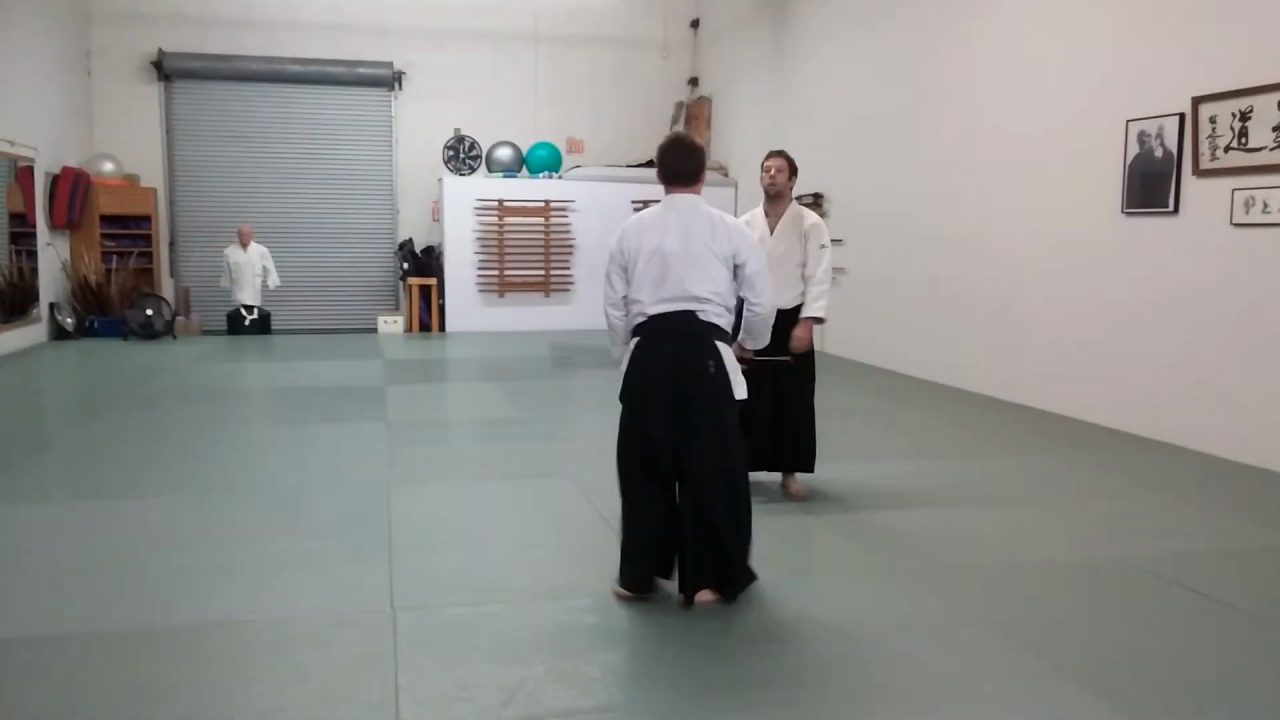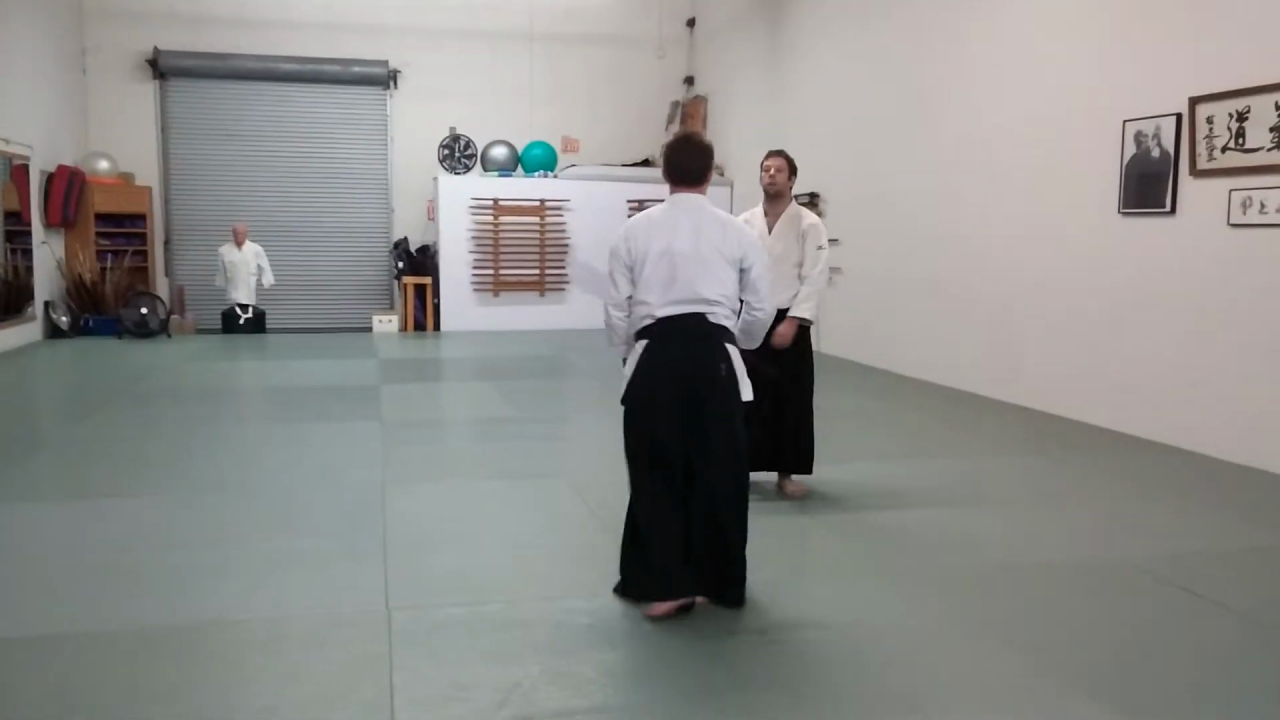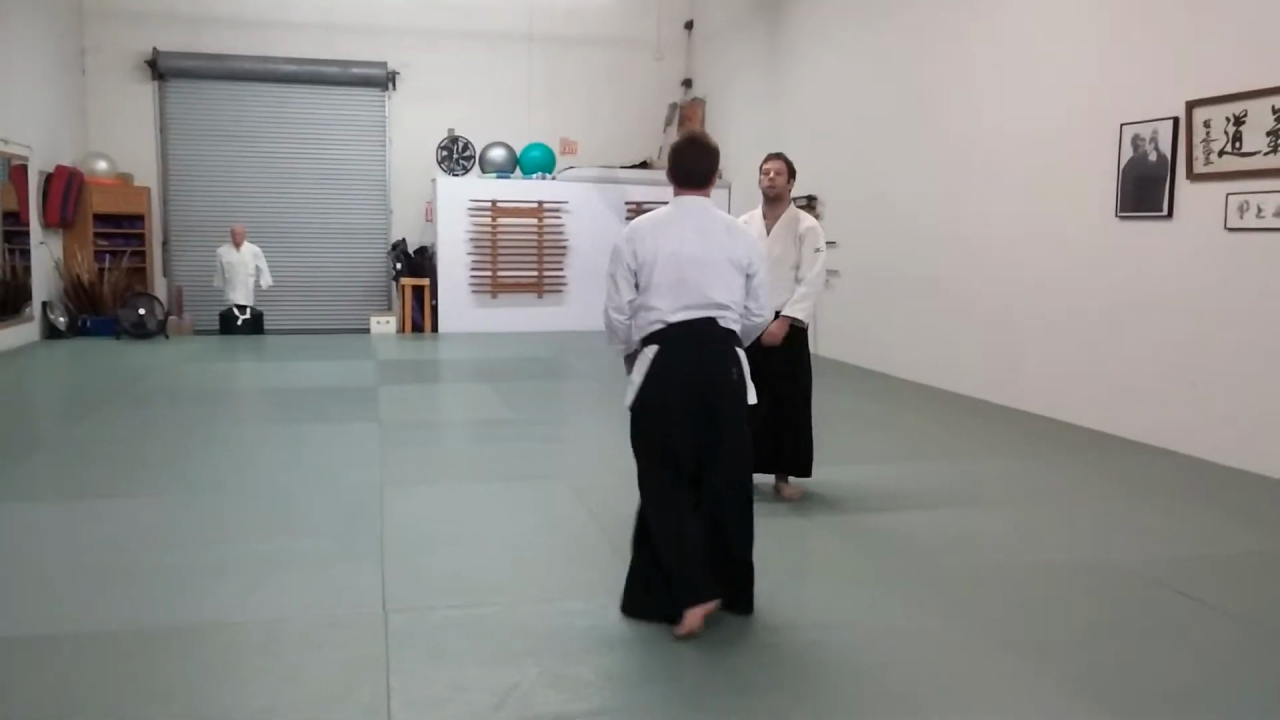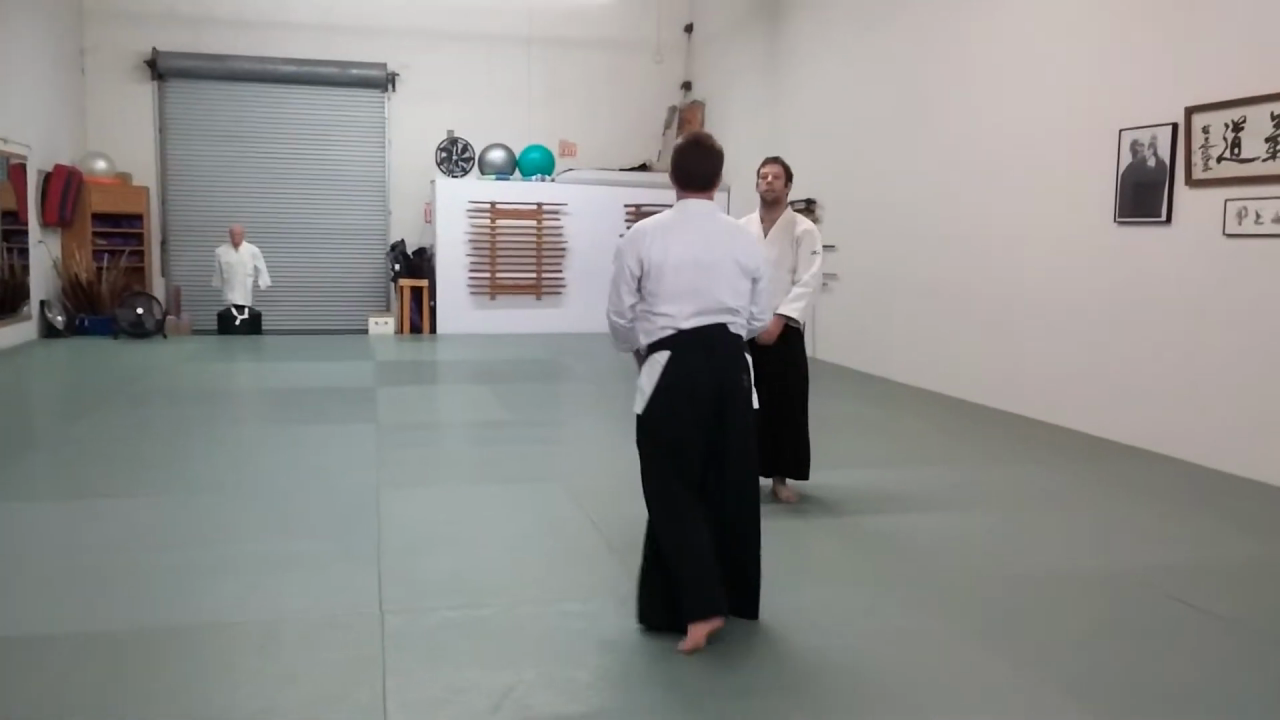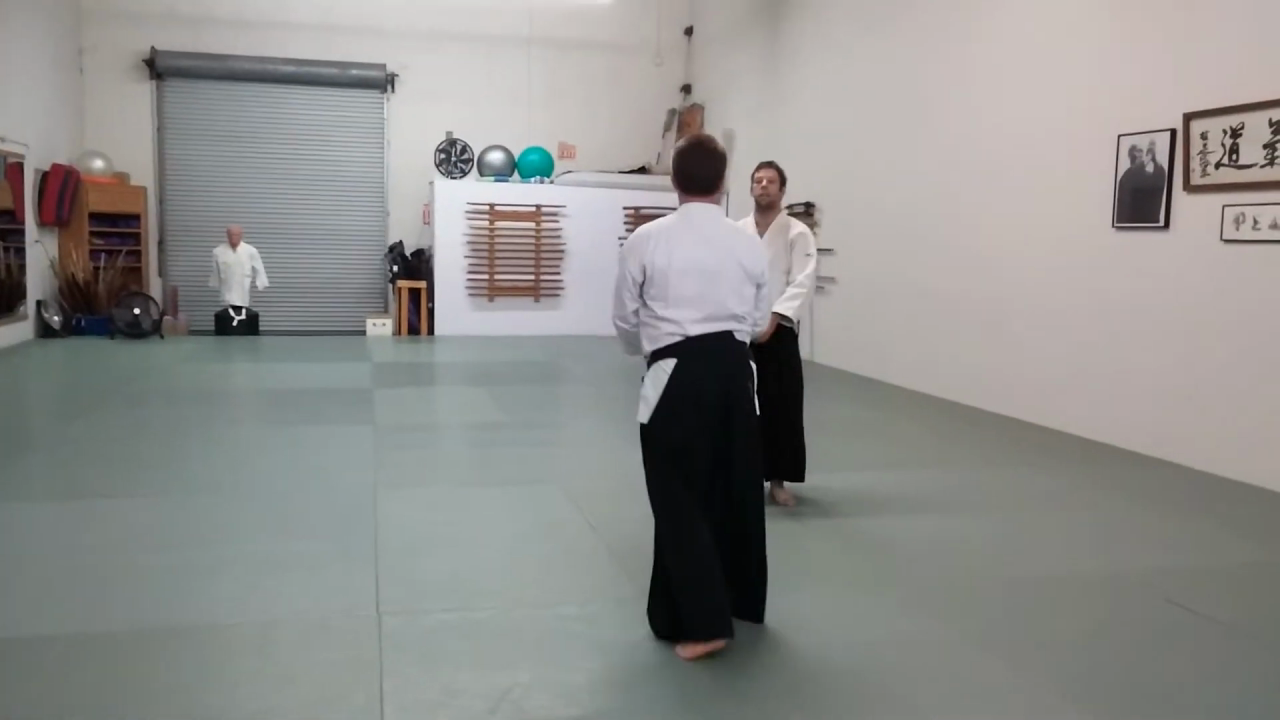
dt=0.1s
person 1, frame 1
left shoulder: (633, 230)
right shoulder: (732, 230)
left elbow: (614, 307)
right elbow: (759, 302)
left wrist: (630, 355)
right wrist: (748, 345)
left hip: (650, 355)
right hip: (706, 355)
left knee: (646, 467)
right knee: (713, 470)
left ankle: (638, 575)
right ankle: (708, 579)
person 1, frame 2
left shoulder: (636, 229)
right shoulder: (736, 232)
left elbow: (617, 308)
right elbow: (759, 310)
left wrist: (630, 354)
right wrist: (735, 342)
left hip: (656, 358)
right hip: (713, 358)
left knee: (655, 475)
right knee: (718, 475)
left ankle: (665, 586)
right ankle: (712, 582)
person 1, frame 3
left shoulder: (640, 232)
right shoulder: (740, 235)
left elbow: (617, 312)
right elbow: (757, 315)
left wrist: (633, 353)
left hip: (665, 362)
right hip: (721, 363)
left knee: (666, 483)
right knee: (723, 480)
left ankle: (690, 593)
right ankle: (721, 587)
person 1, frame 4
left shoulder: (644, 235)
right shoulder: (745, 239)
left elbow: (620, 315)
right elbow: (756, 316)
left wrist: (642, 348)
left hip: (672, 370)
right hip: (729, 366)
left knee: (675, 493)
right knee: (729, 486)
left ankle: (699, 607)
right ankle: (728, 595)
person 1, frame 5
left shoulder: (647, 239)
right shoulder: (748, 243)
left elbow: (625, 319)
right elbow: (758, 320)
left hip: (676, 377)
right hip: (733, 373)
left knee: (680, 501)
right knee: (732, 491)
left ankle: (703, 623)
right ankle: (733, 599)
person 2, frame 1
left shoulder: (810, 224)
right shoulder: (745, 224)
left elbow: (819, 276)
left wrist: (807, 321)
left hip: (790, 324)
left knee: (794, 401)
right knee: (744, 397)
left ankle: (789, 472)
person 2, frame 2
left shoulder: (808, 224)
right shoulder: (744, 223)
left elbow: (815, 278)
left wrist: (793, 321)
left hip: (789, 325)
left knee: (791, 401)
left ankle: (786, 472)
person 2, frame 3
left shoulder: (807, 227)
right shoulder: (743, 225)
left elbow: (811, 281)
left wrist: (784, 321)
left hip: (786, 327)
left knee: (789, 403)
left ankle: (783, 475)
person 2, frame 4
left shoulder: (803, 230)
right shoulder: (741, 229)
left elbow: (807, 283)
left wrist: (778, 320)
left hip: (783, 332)
left knee: (786, 406)
left ankle: (779, 478)
person 2, frame 5
left shoulder: (798, 233)
left elbow: (801, 284)
left wrist: (773, 318)
left hip: (778, 333)
left knee: (781, 408)
left ankle: (777, 480)
